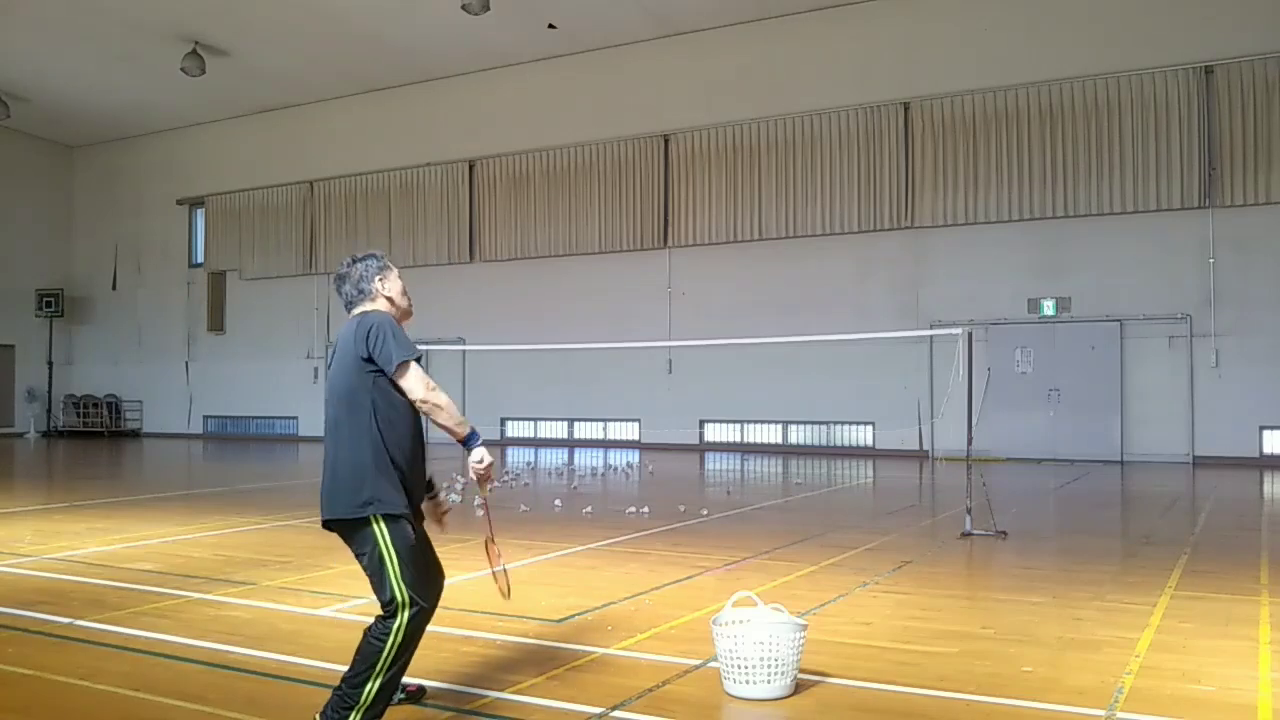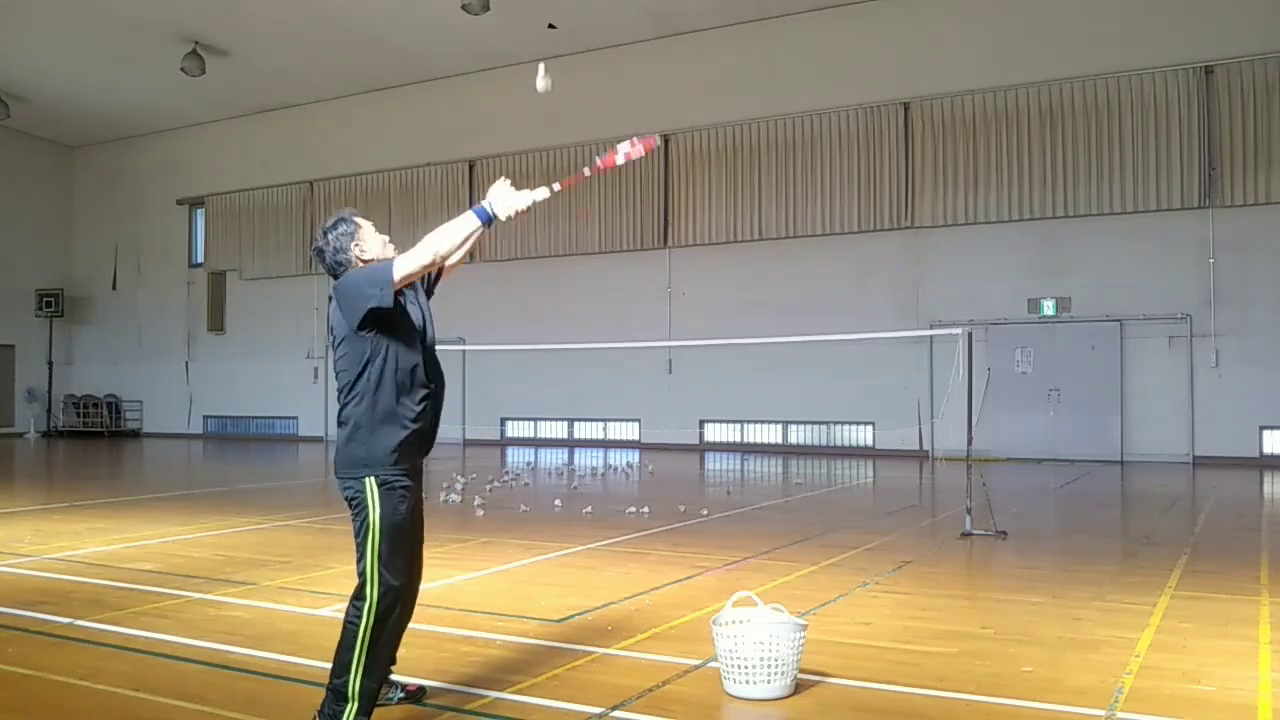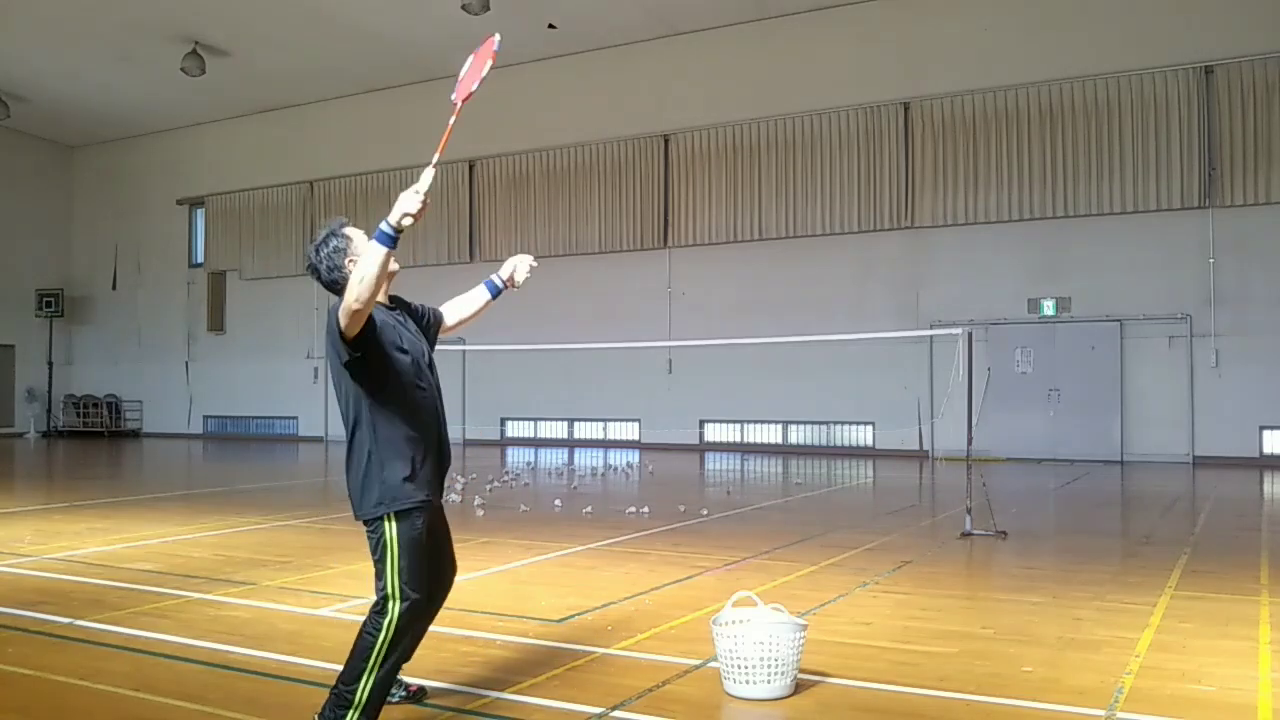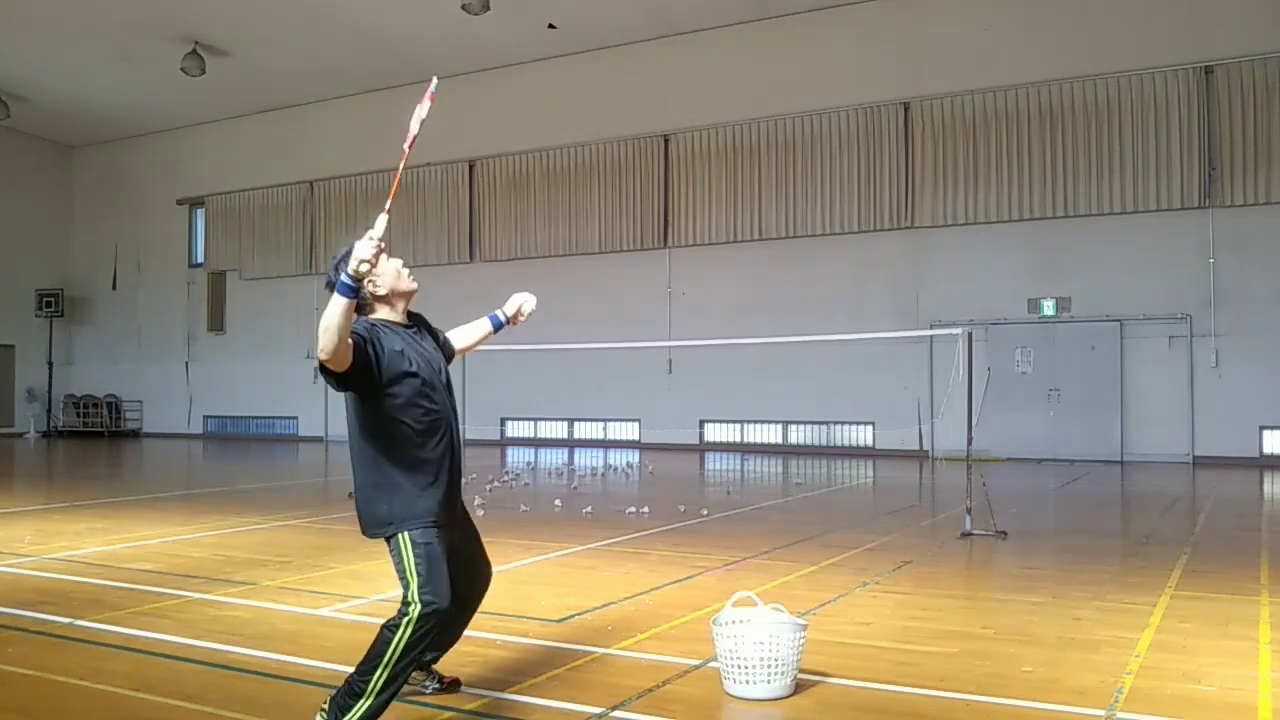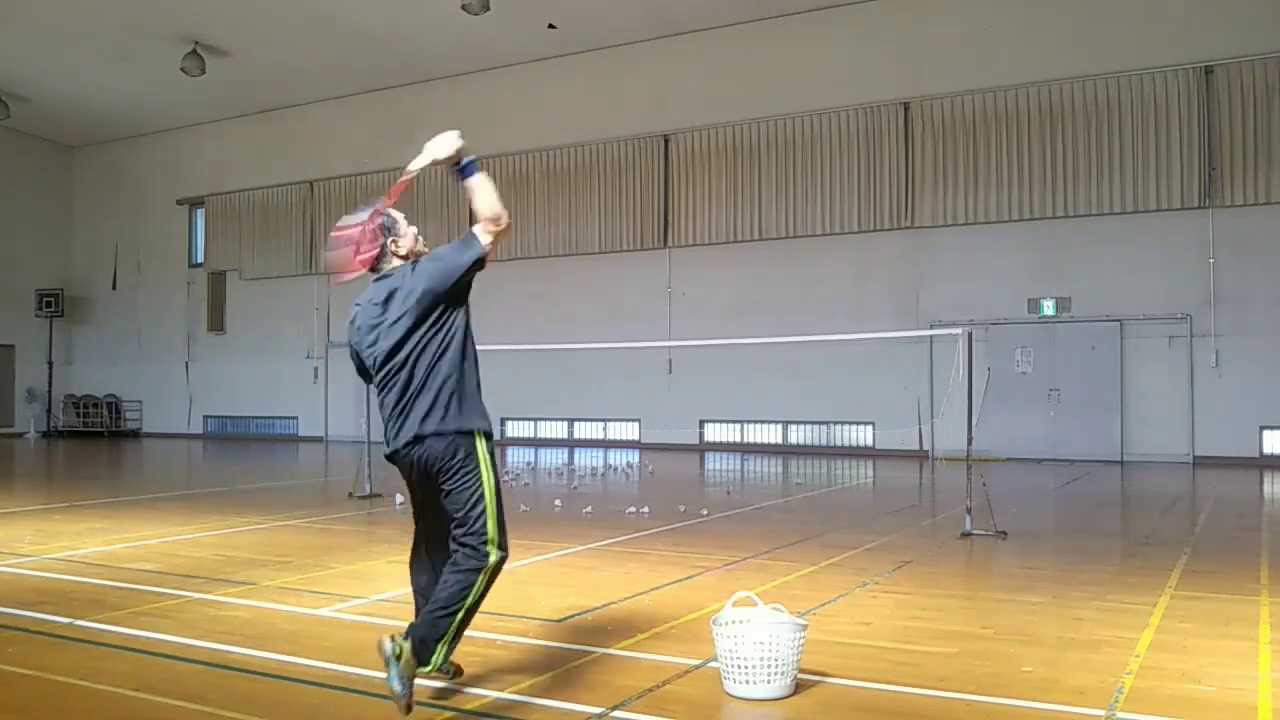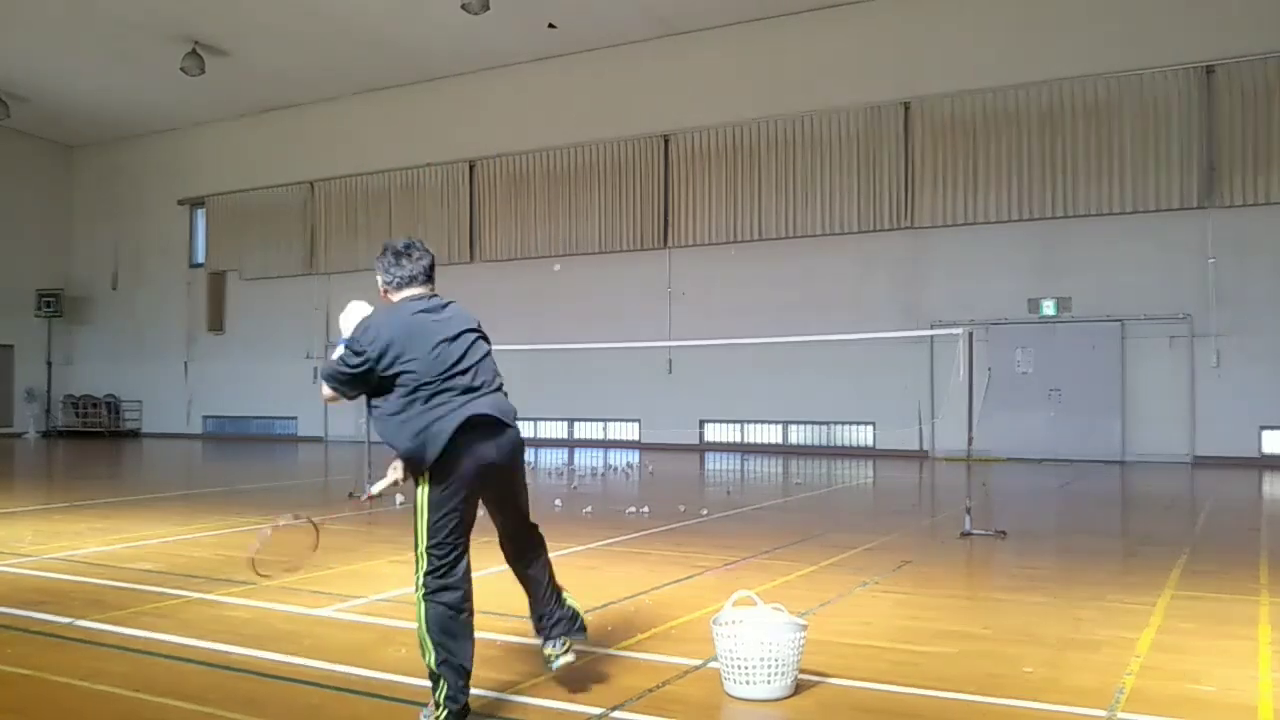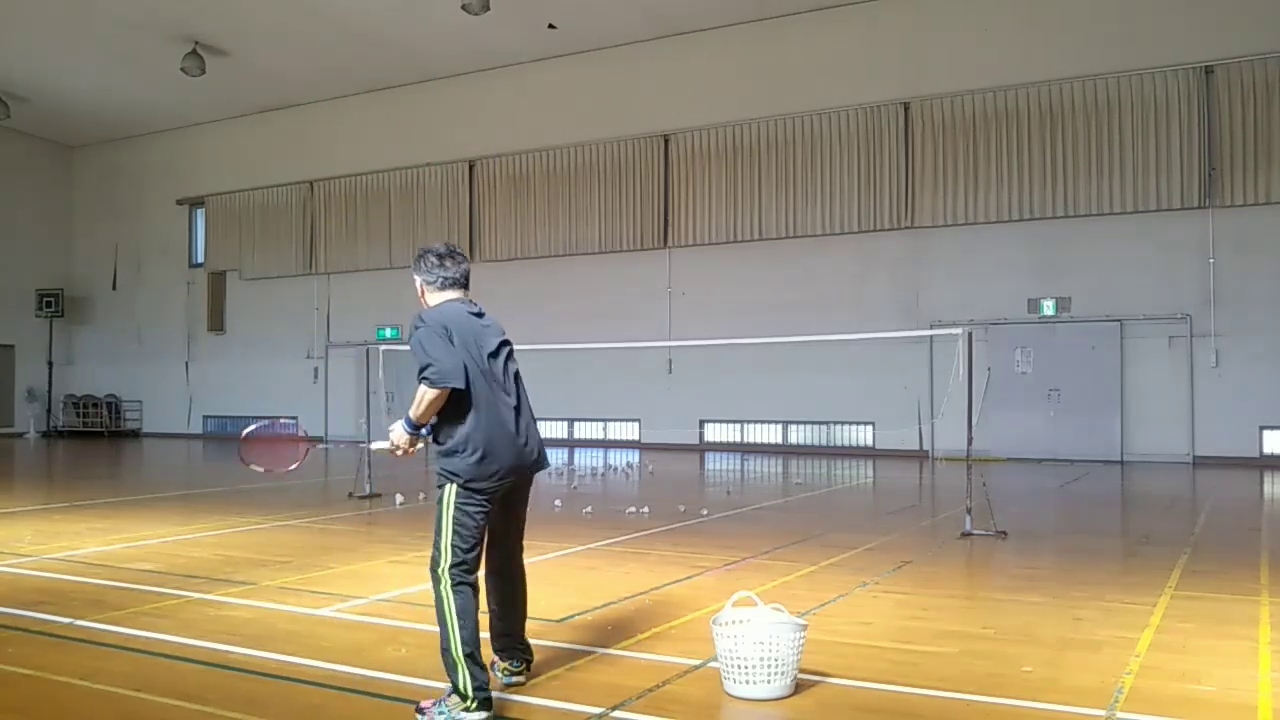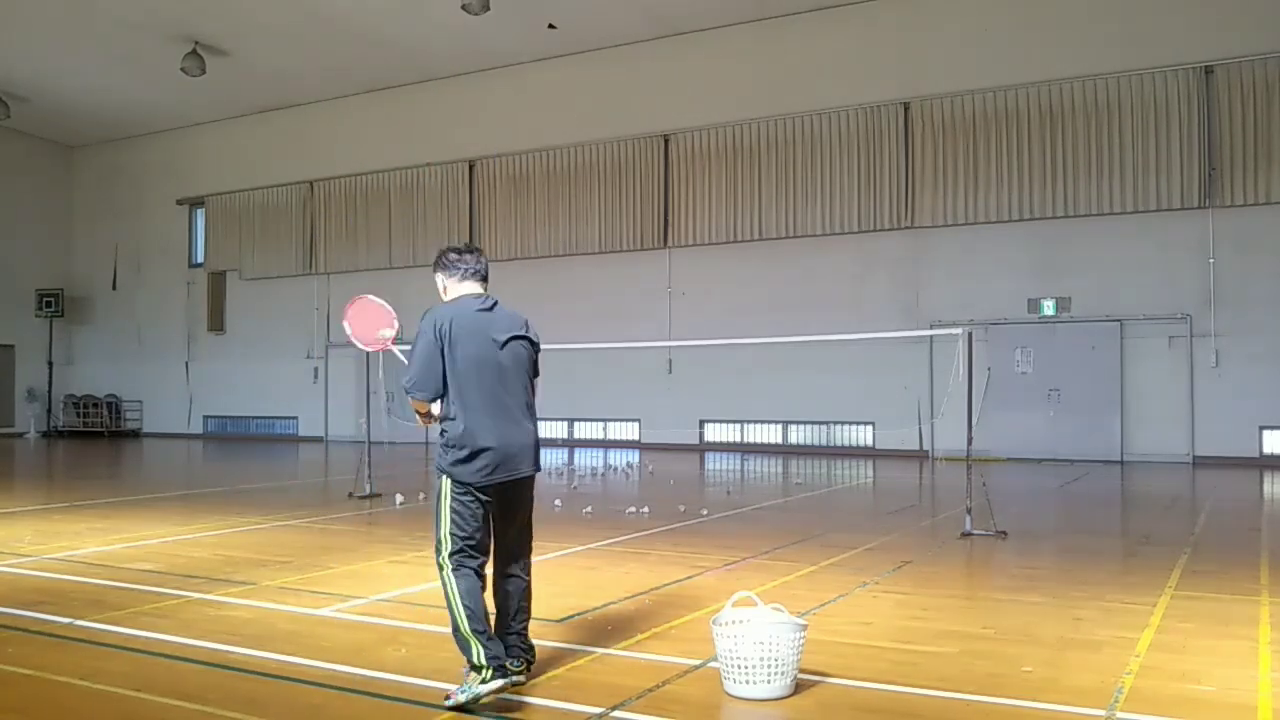
dt=0.3s
person 1, frame 1
left shoulder: (367, 340)
right shoulder: (371, 326)
right elbow: (423, 395)
left wrist: (427, 489)
right wrist: (474, 442)
left hip: (386, 496)
right hip: (369, 500)
left knee: (424, 585)
right knee: (405, 605)
person 1, frame 2
left shoulder: (401, 290)
right shoulder: (355, 287)
left elbow: (443, 258)
right elbow: (425, 255)
left wrist: (491, 211)
right wrist: (486, 210)
left hip: (399, 463)
right hip: (376, 466)
left knee: (402, 581)
right knee: (381, 589)
person 1, frame 3
left shoulder: (401, 312)
right shoulder: (360, 321)
left elbow: (447, 317)
right elbow: (354, 306)
left wrist: (499, 280)
right wrist: (390, 230)
left hip: (423, 481)
right hip: (390, 487)
left knee: (437, 579)
right knee: (401, 600)
person 1, frame 4
left shoulder: (416, 329)
right shoulder: (369, 340)
left elbow: (451, 343)
right elbow: (329, 352)
left wrist: (501, 317)
right wrist: (349, 278)
left hip: (441, 495)
right hip: (402, 502)
left knee: (472, 578)
right knee: (427, 603)
left ankle: (417, 666)
person 1, frame 5
left shoulder: (366, 308)
right shoulder: (434, 275)
right elbow: (492, 224)
right wrist: (462, 163)
left hip: (408, 441)
right hip: (453, 430)
left knee: (433, 545)
right knee: (481, 551)
left ankle: (425, 655)
right ankle: (418, 650)
person 1, frame 6
left shoulder: (375, 330)
right shoulder: (458, 316)
left elbow: (332, 390)
left wrist: (349, 335)
left hip: (444, 459)
right hip: (498, 442)
left knee: (442, 582)
right knee: (522, 543)
right ankle: (559, 631)
person 1, frame 7
left shoulder: (432, 321)
right shoulder: (490, 326)
left elbow: (440, 384)
left wrist: (409, 425)
right wrist: (428, 428)
left hip: (472, 465)
right hip: (520, 457)
left knee: (453, 572)
right knee: (506, 560)
right ankle: (513, 658)
person 1, frame 8
left shoulder: (439, 319)
right shoulder: (519, 323)
left elbow: (421, 396)
left wrist: (432, 410)
left hip: (468, 460)
right hip: (520, 456)
left knee: (458, 561)
right knee: (514, 560)
left ankle: (484, 665)
right ankle: (514, 656)
